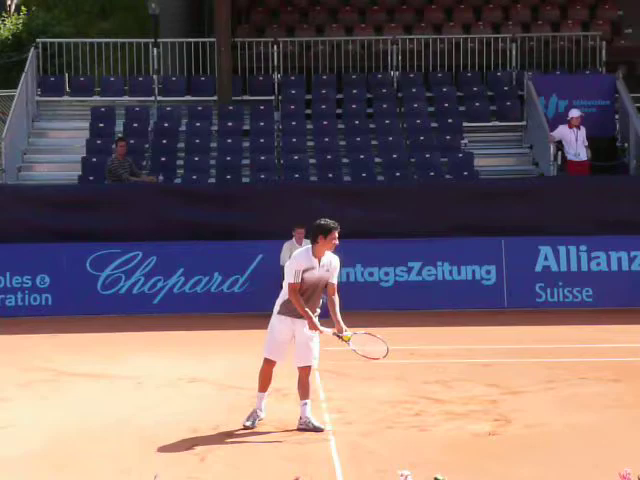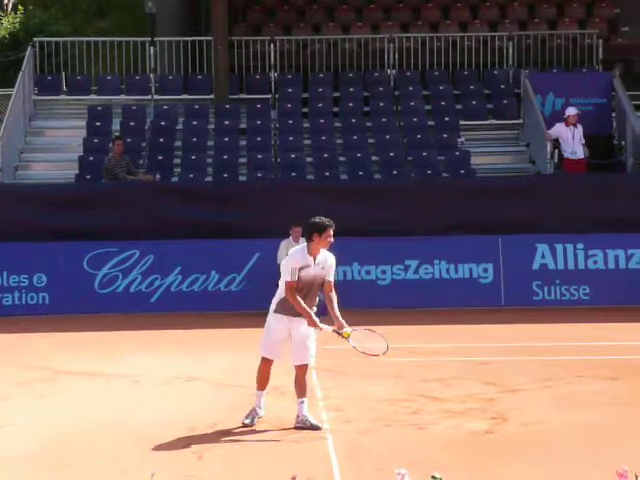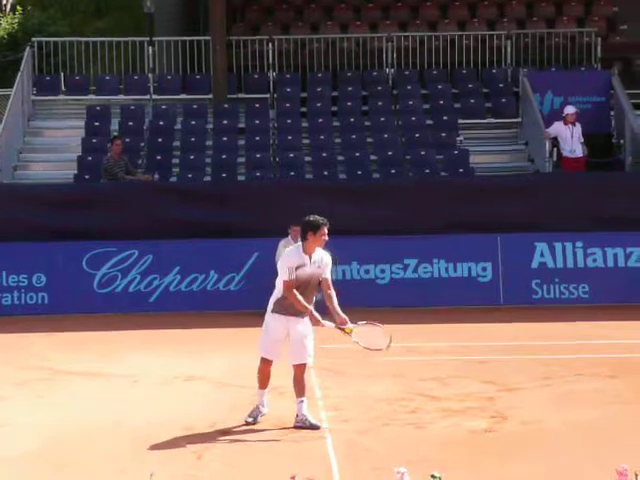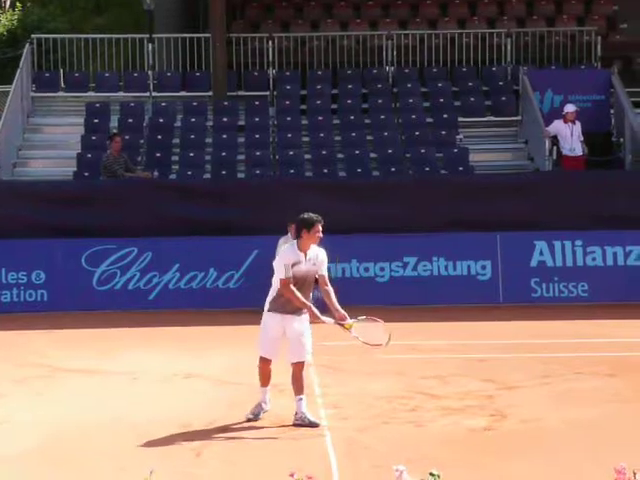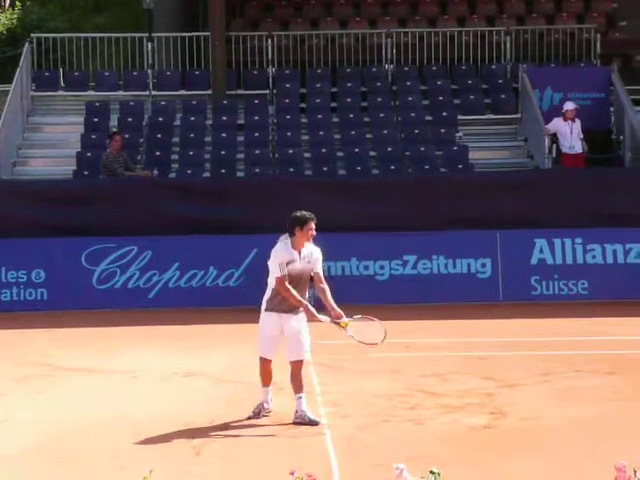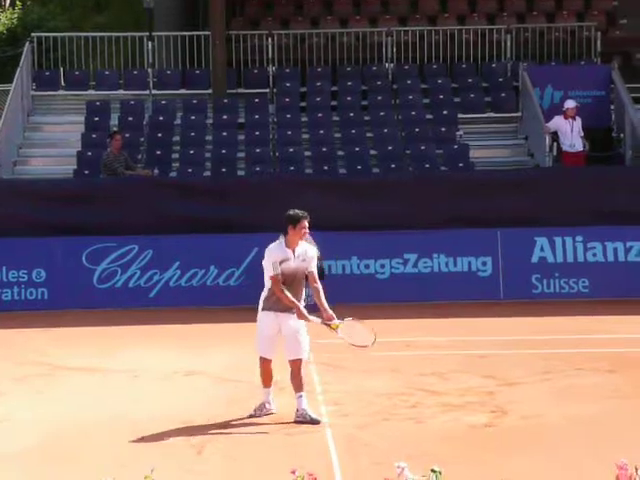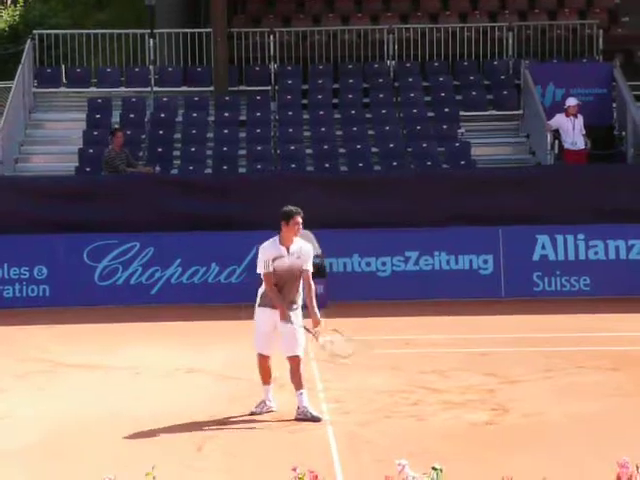
dt=0.1s
person 1, frame 1
left shoulder: (333, 262)
right shoulder: (299, 258)
left elbow: (332, 294)
right elbow: (293, 293)
left wrist: (338, 321)
right wrist: (310, 318)
left hip: (309, 321)
right hip: (284, 316)
left knee: (305, 369)
right knee: (268, 362)
left ankle: (305, 417)
right ankle: (259, 409)
person 1, frame 2
left shoulder: (329, 259)
right shoulder: (294, 256)
left elbow: (329, 291)
right elbow: (290, 292)
left wrist: (337, 318)
right wrist: (309, 315)
left hip: (306, 319)
right hip: (280, 315)
left knee: (302, 368)
right knee: (266, 361)
left ankle: (302, 415)
right ankle: (258, 407)
person 1, frame 3
left shoulder: (324, 258)
right shoulder: (290, 256)
left elbow: (327, 289)
right elbow: (289, 291)
left wrist: (338, 314)
right wrist: (311, 311)
left hip: (303, 319)
right hip: (278, 315)
left knee: (300, 366)
right knee: (265, 362)
left ankle: (302, 414)
right ankle: (261, 405)
person 1, frame 4
left shoulder: (319, 255)
right shoulder: (285, 254)
left elbow: (325, 285)
right elbow: (287, 288)
left wrist: (337, 309)
right wrist: (310, 307)
left hip: (300, 316)
right hip: (275, 313)
left knee: (299, 365)
right knee: (264, 361)
left ankle: (301, 412)
right ankle: (264, 401)
person 1, frame 5
left shoulder: (314, 253)
right shoulder: (279, 252)
left elbow: (320, 283)
right elbow: (283, 287)
left wrist: (332, 307)
right wrist: (306, 306)
left hip: (298, 315)
right hip: (272, 312)
left knee: (297, 363)
right knee: (265, 361)
left ankle: (301, 411)
right ankle: (266, 402)
person 1, frame 6
left shoulder: (309, 251)
right shoulder: (273, 251)
left elbow: (314, 283)
right elbow: (277, 286)
left wrist: (325, 309)
right wrist: (298, 307)
left hip: (294, 315)
right hip: (270, 312)
left knee: (296, 362)
right knee: (264, 361)
left ankle: (301, 409)
right ankle: (267, 402)
person 1, frame 7
left shoulder: (305, 248)
right shoulder: (267, 249)
left elbow: (308, 282)
right elbow: (269, 284)
left wrist: (314, 310)
right wrist: (281, 309)
left hip: (293, 311)
right hip: (269, 310)
left knee: (295, 358)
right knee: (263, 357)
left ankle: (302, 407)
right ankle: (268, 400)
